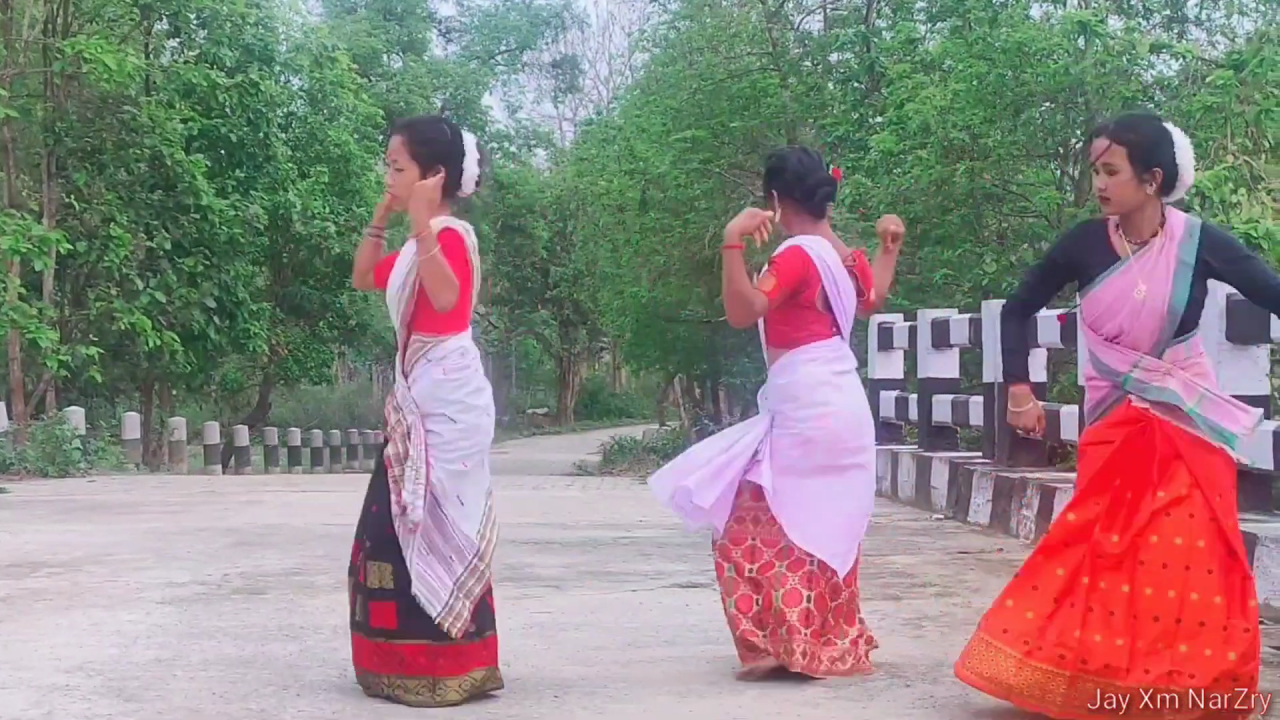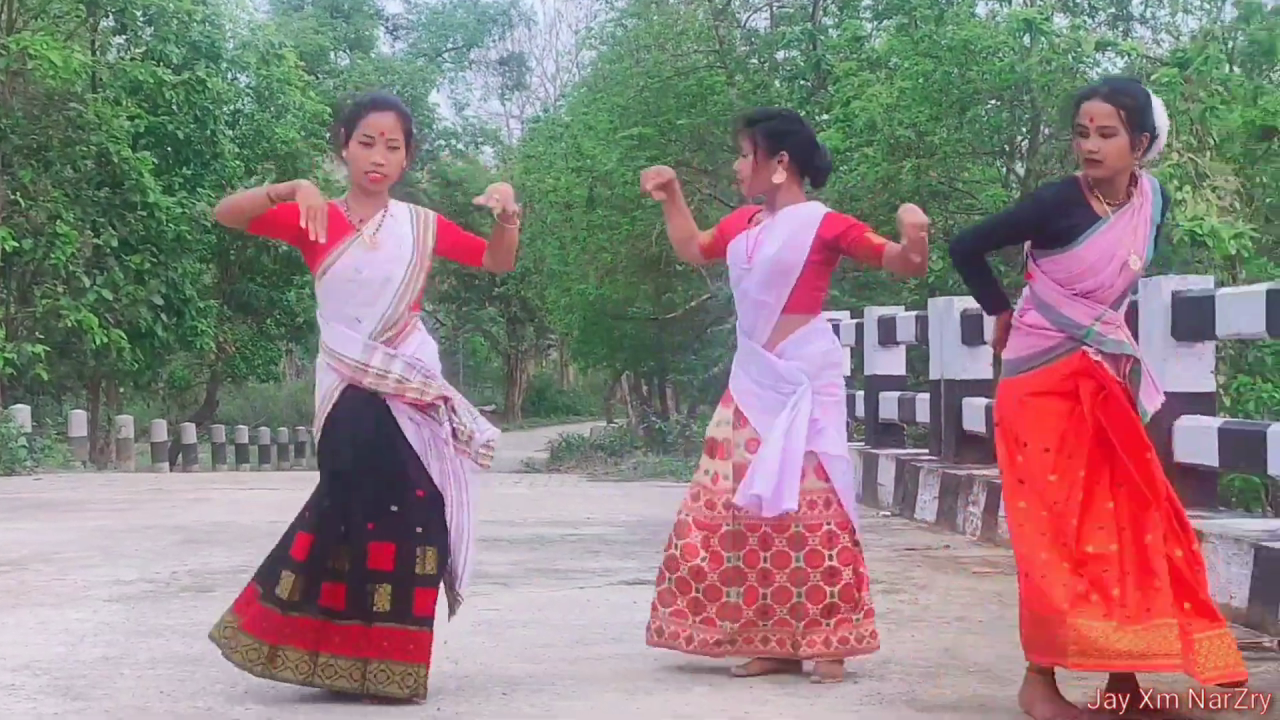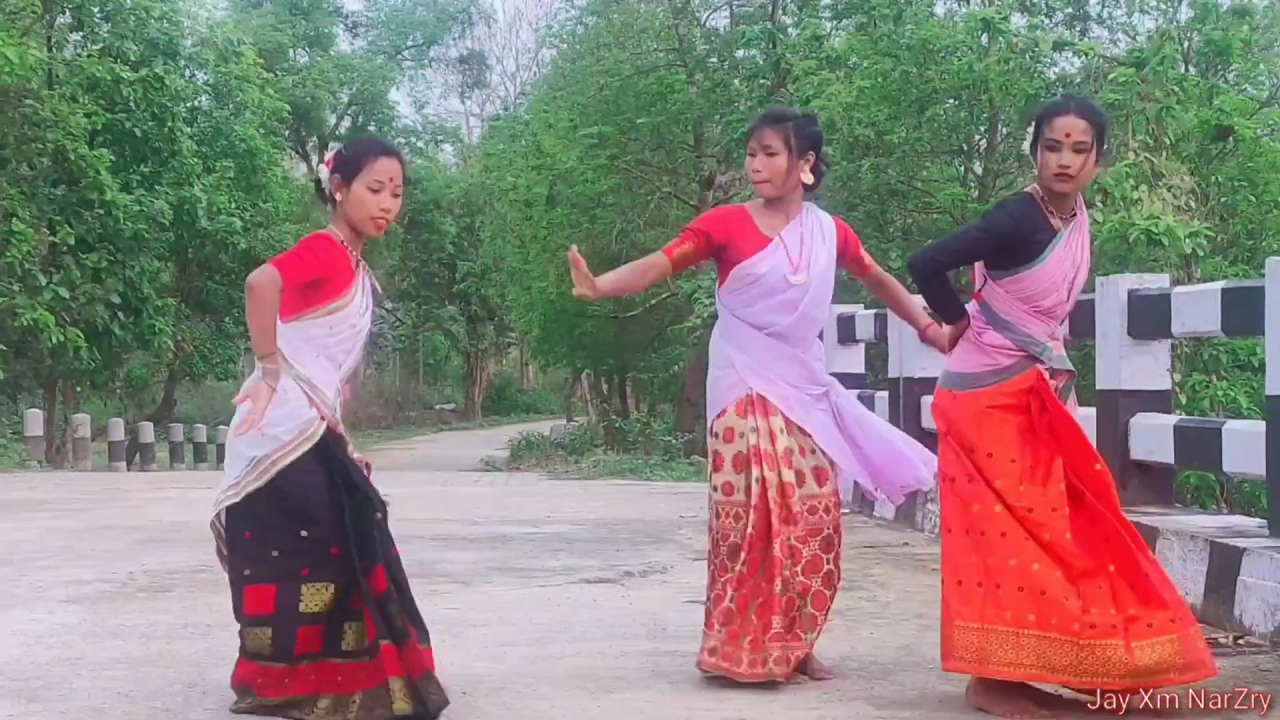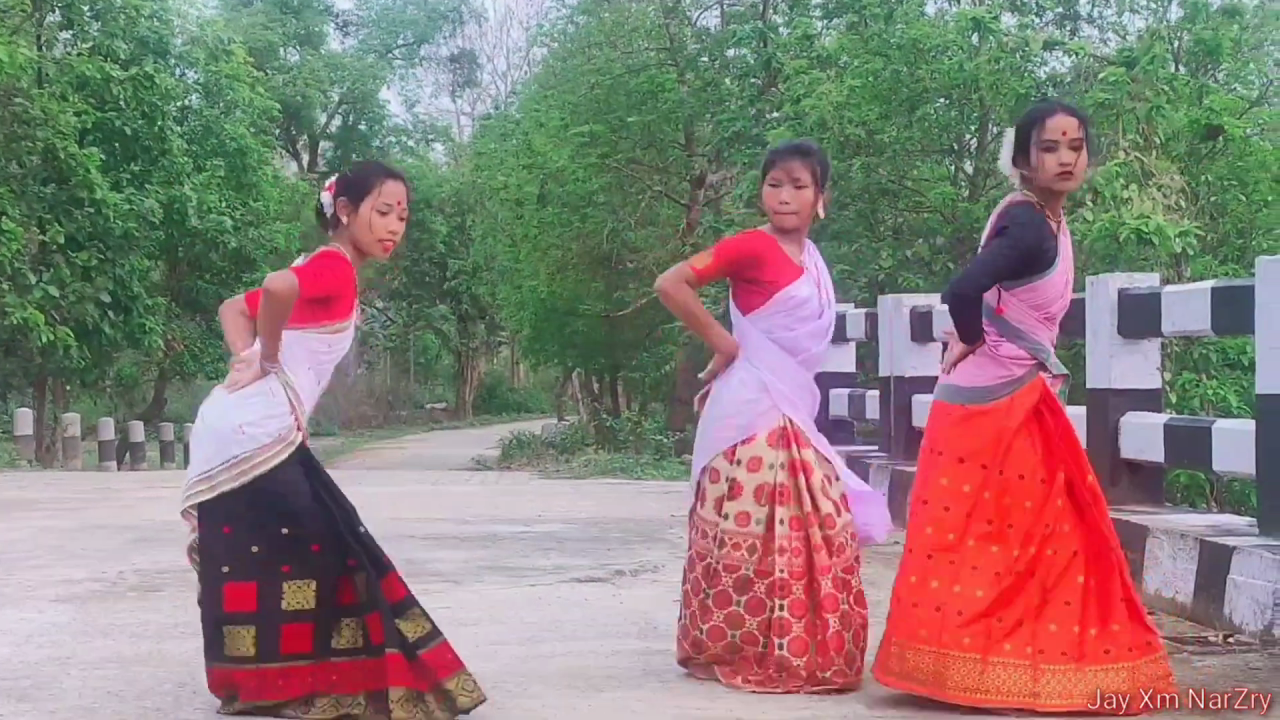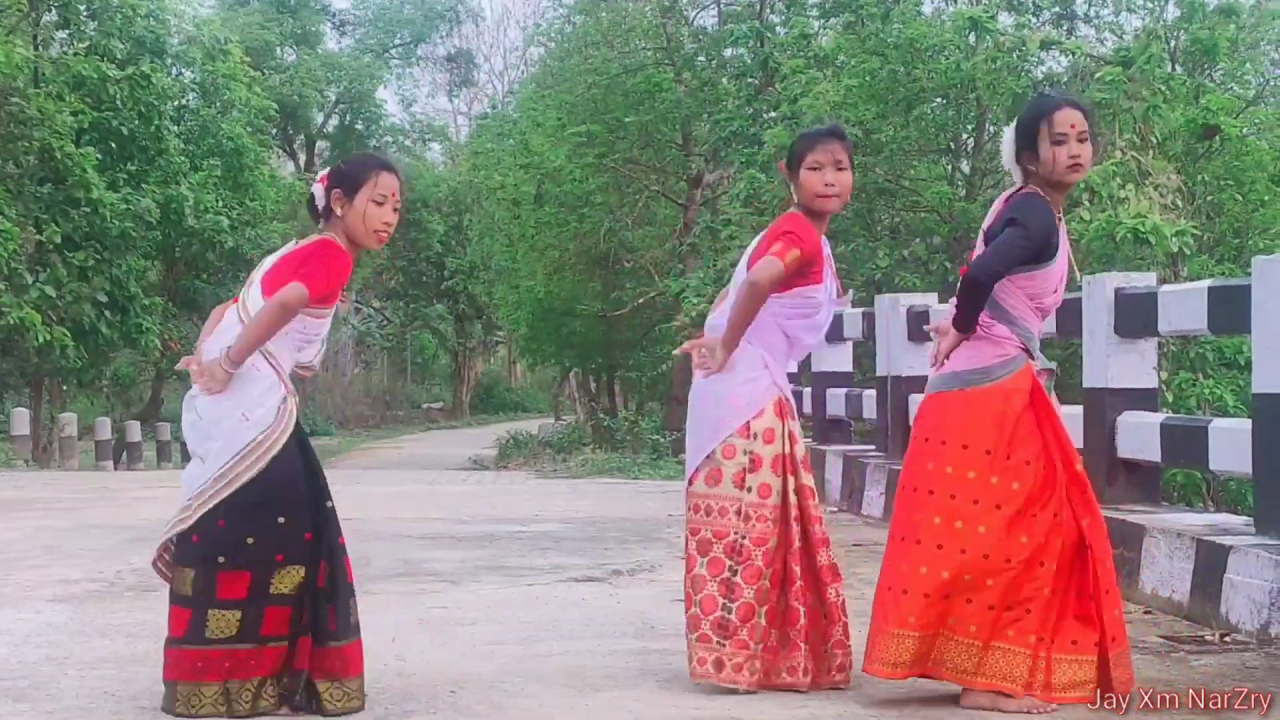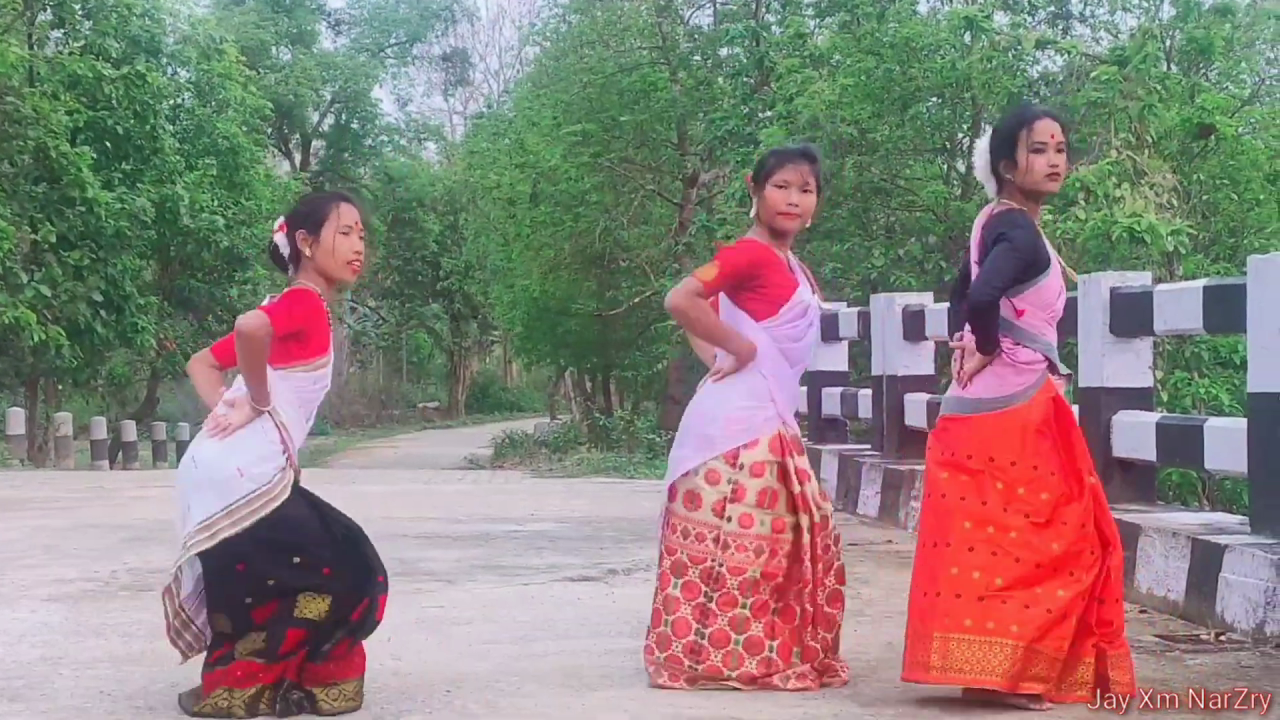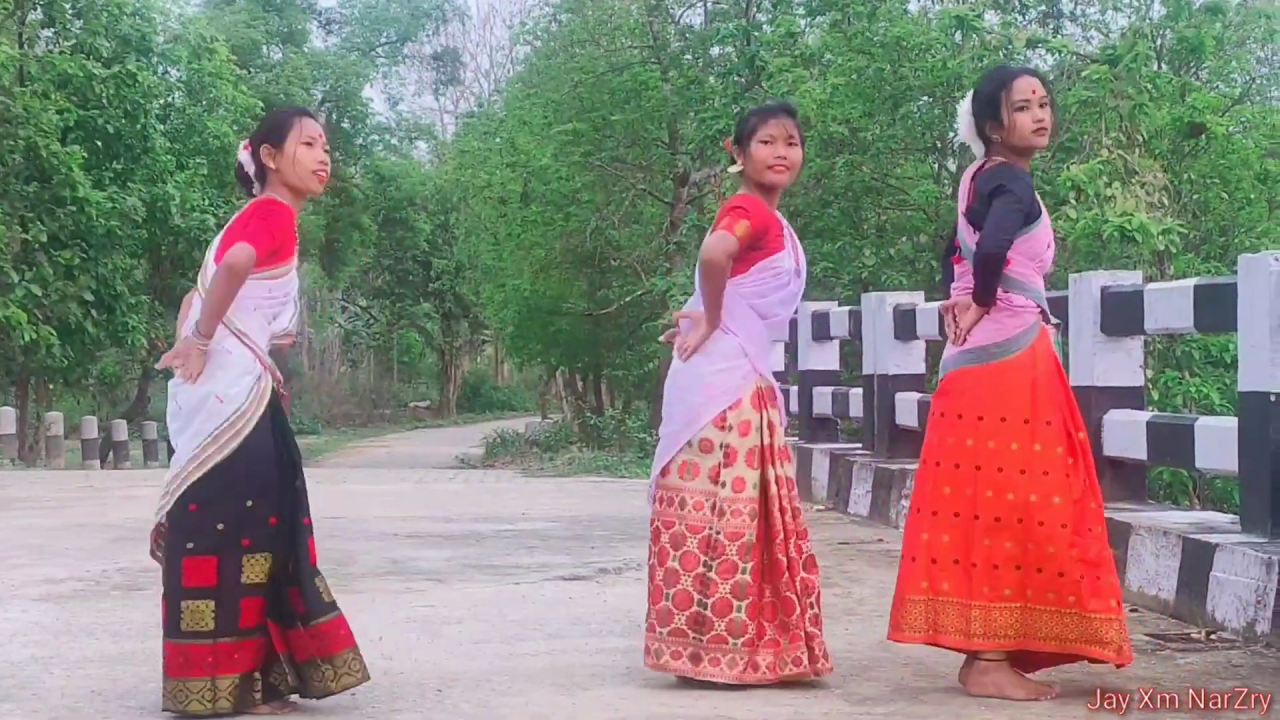
dt=0.3s
person 1, frame 1
left shoulder: (1199, 241)
right shoulder: (1084, 243)
right elbow: (1018, 309)
right wrist: (1018, 387)
left hip: (1186, 421)
right hip: (1113, 422)
left knee: (1195, 563)
right knee: (1098, 553)
person 1, frame 2
left shoulder: (1153, 198)
right shoulder: (1057, 201)
right elbow: (965, 246)
right wrist: (1000, 315)
left hip: (1112, 374)
right hip: (1046, 375)
left knee: (1129, 514)
right knee: (1062, 521)
left ankle: (1117, 662)
person 1, frame 3
left shoulder: (1078, 215)
right shoulder: (1019, 216)
right elbow: (925, 266)
right wrist: (959, 326)
left hip: (1036, 389)
right hip: (990, 392)
left knee: (1060, 521)
right knee: (1012, 529)
left ankle: (1023, 666)
person 1, frame 4
left shoulder: (1046, 220)
right shoulder: (1028, 227)
left elbow: (984, 288)
right elbow: (963, 291)
left wrist: (975, 340)
right wrist: (972, 341)
left hip: (1023, 399)
right hip: (994, 401)
left knee: (1054, 531)
right knee: (990, 541)
person 1, frame 5
left shoulder: (1032, 211)
right shoulder: (1036, 215)
left elbow: (985, 277)
right elbow: (981, 274)
left wrist: (961, 327)
right wrist: (965, 329)
left hip: (1006, 390)
right hip: (990, 389)
left knee: (1038, 527)
right knee: (994, 535)
left ankle: (1005, 669)
right ankle: (981, 678)
person 1, frame 6
left shoulder: (1000, 224)
right shoulder: (1017, 230)
left elbow: (964, 293)
right elbow: (983, 297)
left wrist: (974, 346)
right wrist: (987, 353)
left hip: (1012, 403)
right hip: (1010, 406)
left knee: (1061, 535)
right knee: (1030, 541)
left ankle: (1011, 667)
right ankle: (993, 673)
person 1, frame 7
left shoulder: (984, 180)
right shoulder: (1010, 180)
left elbow: (966, 251)
right elbow: (990, 250)
left wrist: (966, 303)
right wrist: (984, 304)
left hip: (991, 361)
right hip: (1008, 358)
left knee: (1004, 498)
right knee: (1011, 498)
left ankle: (993, 651)
right ankle: (988, 660)
person 2, frame 1
left shoulder: (447, 236)
right shoulder: (420, 242)
left elbow: (444, 303)
right elbow: (364, 278)
left wrist: (422, 221)
right wrist: (382, 217)
left hip: (444, 405)
right hip: (422, 403)
left knee: (425, 526)
right knee: (401, 524)
left ankle: (435, 668)
right ankle: (435, 664)
person 2, frame 2
left shoulder: (422, 223)
right shoulder: (318, 219)
left elbow: (499, 260)
right elbow: (226, 214)
left wrist: (508, 213)
right wrist: (289, 189)
left hip: (412, 390)
right hip: (350, 389)
left knee: (407, 514)
right knee: (352, 512)
left ankle: (388, 665)
person 2, frame 3
left shoulder: (352, 264)
right shoulder: (325, 249)
right elbow: (263, 285)
right wrist: (269, 374)
left hip: (310, 435)
right hip: (286, 435)
left knee: (352, 537)
right knee: (334, 544)
person 2, frame 4
left shoulder: (318, 272)
right shoulder: (332, 266)
left elbow: (233, 308)
right elbow: (278, 286)
left wrist: (247, 358)
right wrist: (266, 360)
left hip: (252, 431)
right hip: (255, 435)
left knee: (327, 544)
right knee: (307, 546)
person 2, frame 5
left shoulder: (296, 254)
right shoulder: (330, 255)
left elbow: (232, 312)
right elbow: (292, 301)
left wrist: (208, 361)
right wrist: (231, 363)
left hip: (229, 411)
right hip: (251, 413)
left knee: (273, 540)
right knee: (283, 541)
person 2, frame 6
left shoulder: (283, 311)
right shoulder: (306, 304)
left elbow: (202, 363)
right elbow: (249, 327)
left wrist: (224, 411)
right wrist: (257, 404)
left hip: (227, 471)
right hip: (247, 479)
right knee: (328, 574)
person 2, frame 7
left shoulder: (257, 220)
right shoulder: (272, 213)
left elbow: (199, 296)
right elbow: (237, 262)
left wrist: (192, 345)
right wrist: (202, 341)
left hip: (232, 394)
right hip: (230, 393)
left knee: (256, 528)
right knee: (237, 530)
person 3, frame 1
left shoulder: (797, 255)
right shoulder: (844, 255)
left elbow: (743, 313)
right elbow: (871, 301)
left wrist: (732, 246)
right wrist: (890, 250)
left hip: (805, 411)
right hip: (836, 409)
left knee: (751, 528)
right knee: (811, 531)
left ankle: (785, 644)
right ankle: (828, 647)
person 3, frame 2
left shoulder: (827, 223)
right shoulder: (741, 223)
left elbow: (905, 265)
right elbow: (692, 249)
left wrist: (915, 234)
right wrist: (672, 197)
left hip: (804, 383)
right hip: (751, 383)
left knee: (806, 508)
right knee: (722, 506)
left ankle: (823, 638)
right ankle: (770, 639)
person 3, frame 3
left shoulder: (831, 231)
right shoulder: (723, 224)
left elbow: (881, 282)
right elbow: (655, 266)
left wrist: (932, 331)
right wrist: (597, 284)
left hip: (802, 385)
right hip: (743, 386)
left knee: (813, 511)
right knee: (755, 514)
left ankle: (792, 642)
right ankle: (745, 647)
person 3, frame 4
left shoulder: (813, 260)
right shoulder: (751, 247)
right elbow: (670, 284)
right wrist: (722, 341)
left hip: (795, 416)
right hip: (750, 413)
left knee: (828, 534)
right knee: (746, 538)
left ankle: (806, 657)
right ankle: (723, 655)
person 3, frame 5
left shoulder: (808, 238)
right shoulder: (797, 232)
left elbow: (743, 289)
right elbow: (759, 278)
left wrist: (716, 338)
right wrist: (726, 343)
left hip: (763, 393)
right hip: (745, 392)
left knee: (786, 523)
right knee: (747, 523)
left ankle: (788, 654)
right ankle: (738, 654)
person 3, frame 6
left shoulder: (783, 262)
right shoulder: (750, 253)
left elbow: (711, 312)
right elbow: (680, 300)
left wrist: (713, 355)
right wrist: (739, 350)
left hip: (769, 421)
right hip: (741, 421)
left knee: (806, 532)
right knee: (731, 543)
left ankle: (784, 657)
right ankle: (710, 660)
person 3, frame 7
left shoulder: (762, 215)
right shoulder: (751, 210)
left elbow: (719, 274)
right elbow: (717, 255)
left wrist: (700, 320)
right wrist: (711, 320)
left hip: (745, 381)
right hip: (723, 380)
left knee: (762, 513)
right knee: (723, 514)
left ankle: (761, 645)
right ankle: (713, 647)
